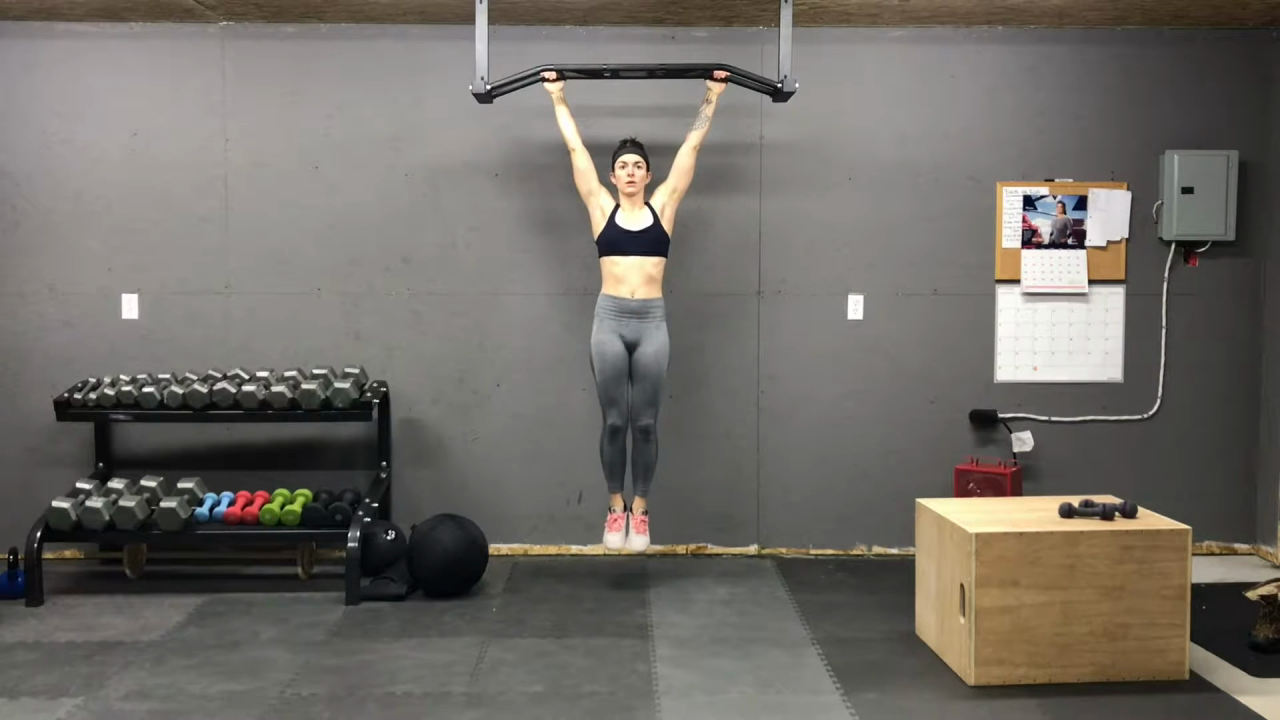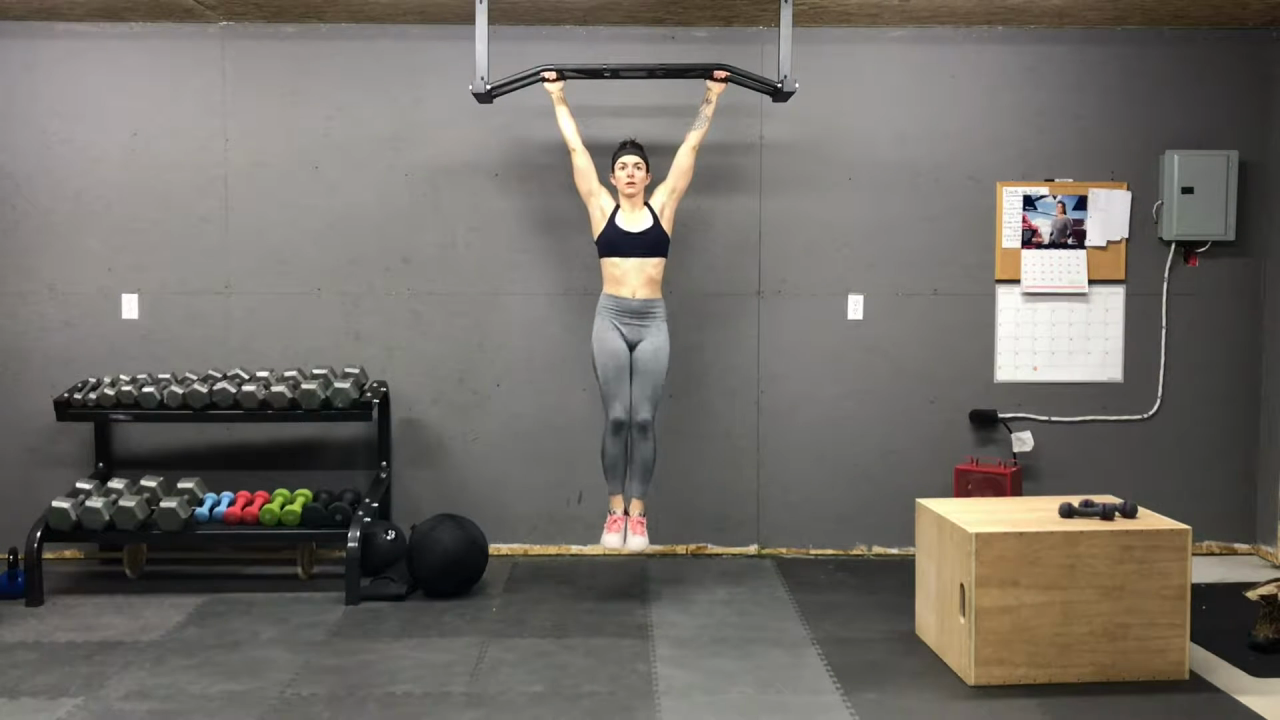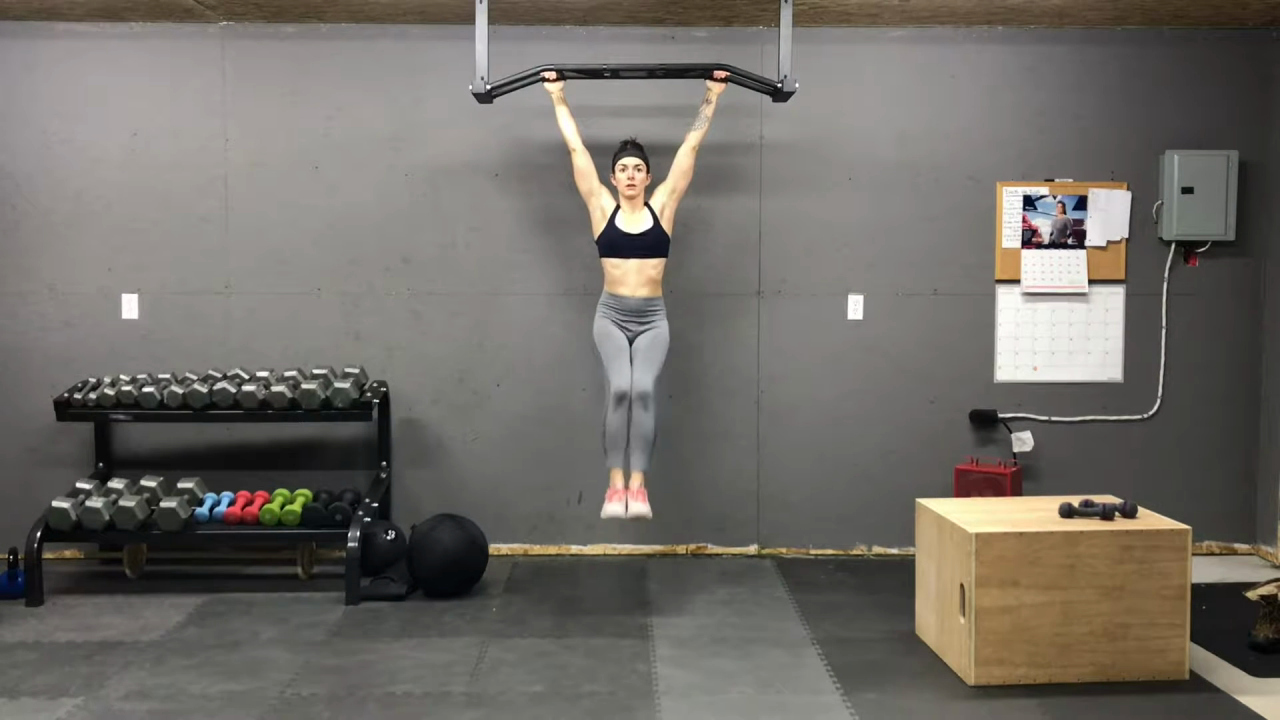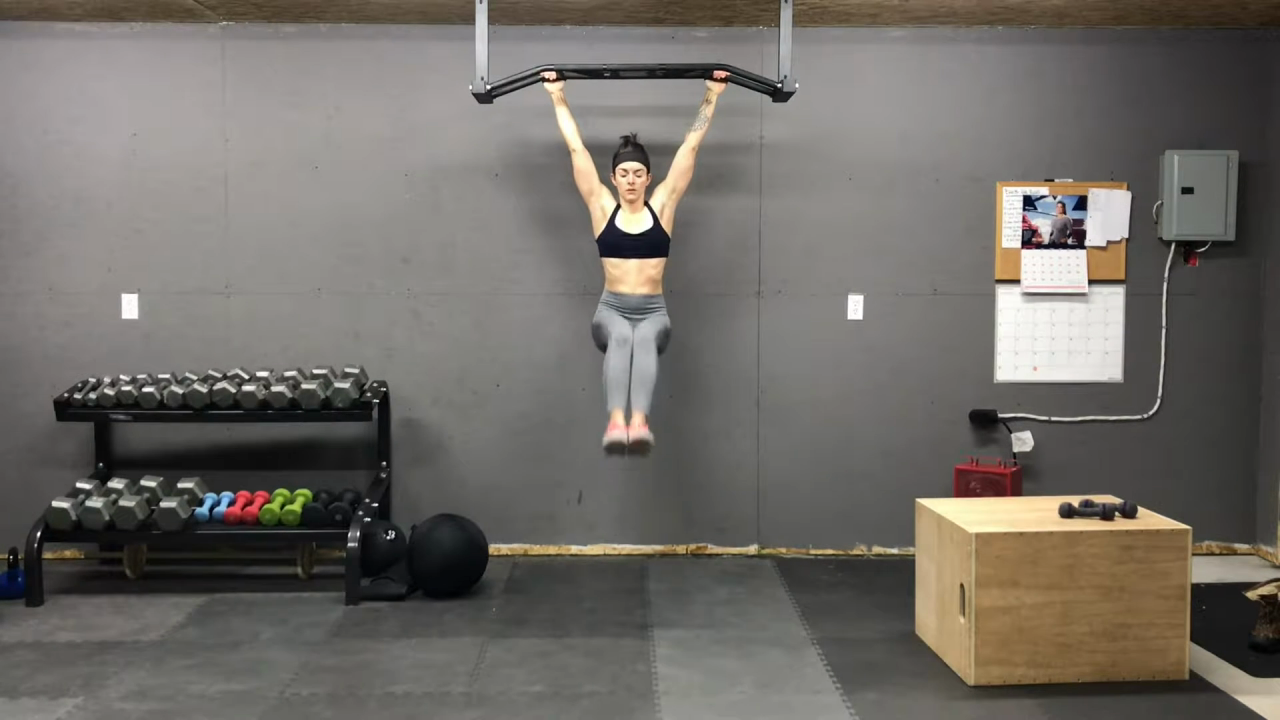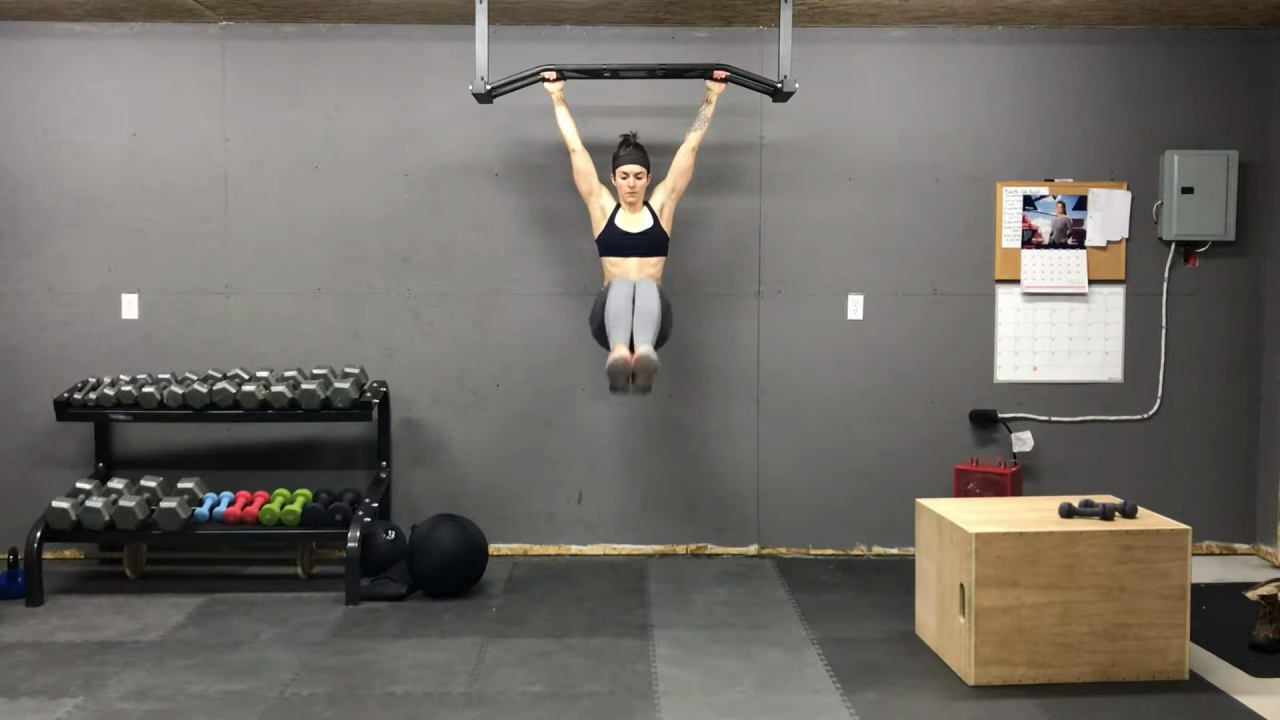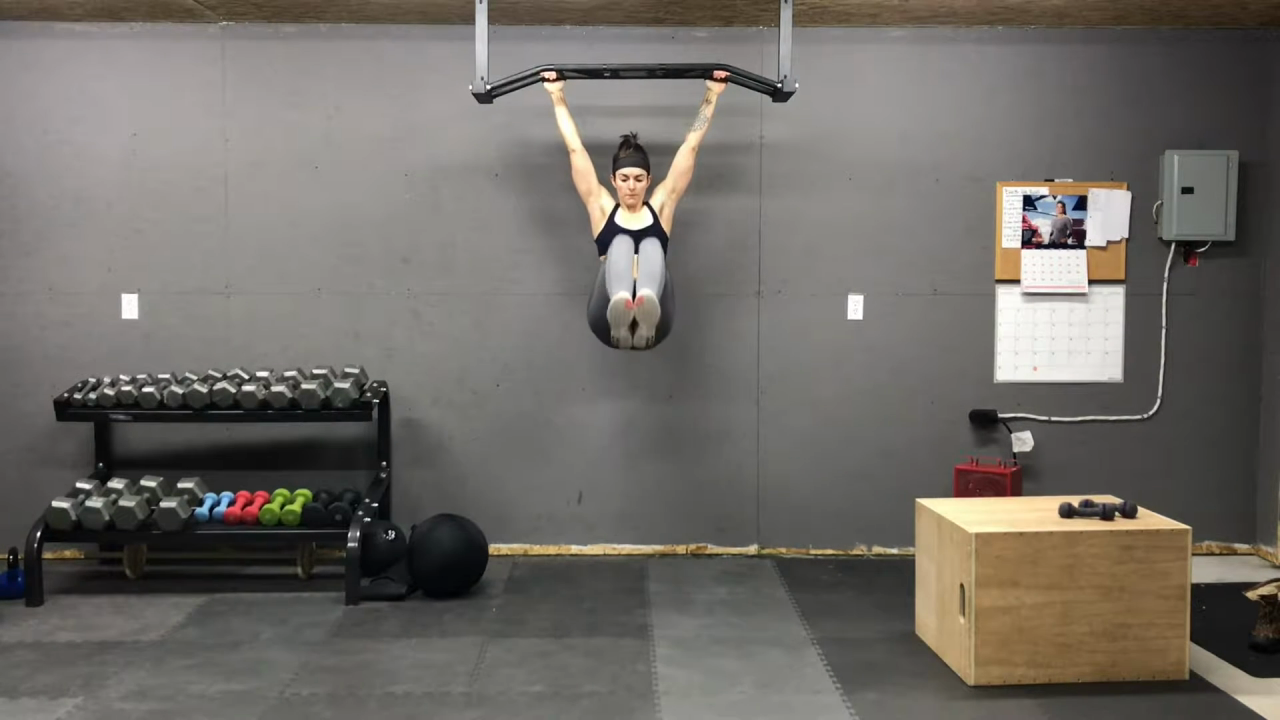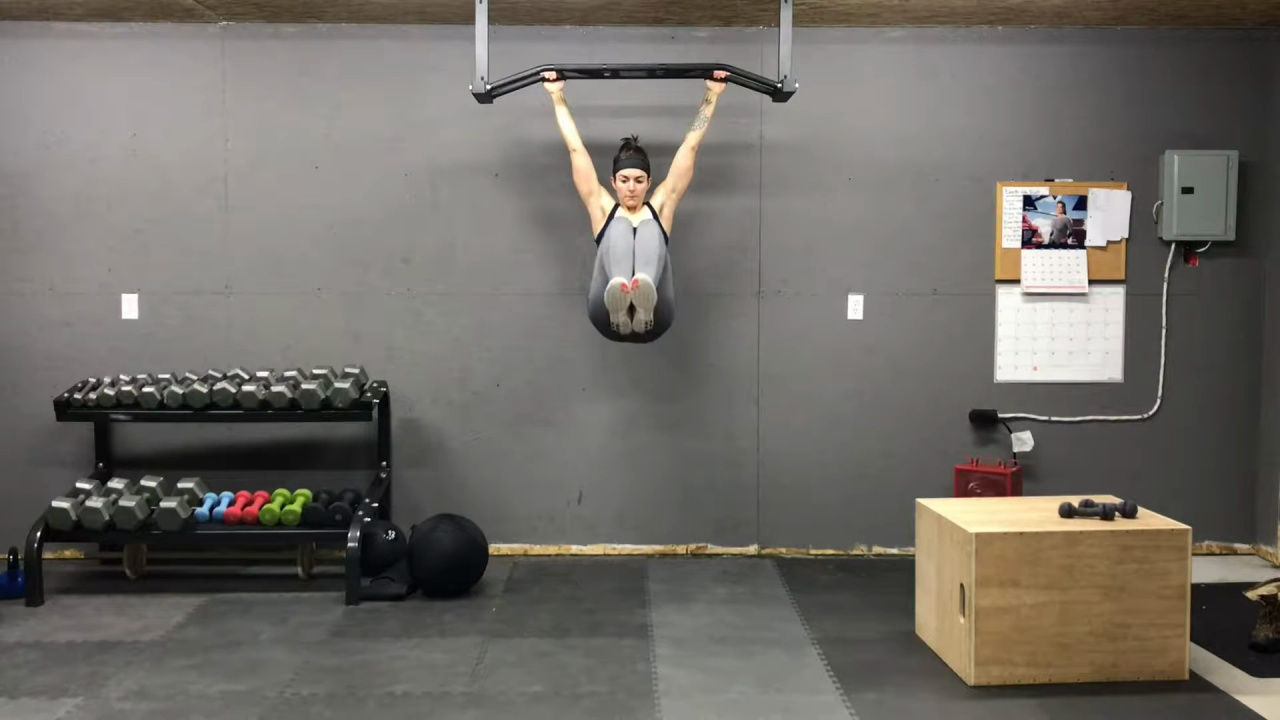
dt=0.2s
person 1, frame 1
left shoulder: (662, 206)
right shoulder: (601, 207)
left elbow: (691, 147)
right elbow: (575, 148)
left wrist: (712, 97)
right wrist: (558, 97)
left hip: (651, 322)
right hip: (609, 320)
left knee: (644, 423)
right knee: (614, 422)
left ankle: (640, 509)
right ankle: (616, 508)
person 1, frame 2
left shoulder: (662, 206)
right shoulder: (601, 207)
left elbow: (690, 147)
right elbow: (576, 148)
left wrist: (712, 97)
right wrist: (557, 98)
left hip: (652, 322)
right hip: (611, 320)
left knee: (642, 419)
right knee: (618, 418)
left ankle: (637, 511)
right ankle: (615, 510)
person 1, frame 3
left shoulder: (662, 205)
right shoulder: (602, 207)
left elbow: (690, 147)
right elbow: (576, 148)
left wrist: (711, 96)
right wrist: (558, 97)
left hip: (652, 322)
right hip: (611, 319)
left knee: (642, 391)
right knee: (620, 390)
left ankle: (637, 484)
right ankle: (616, 484)
person 1, frame 4
left shoulder: (661, 204)
right shoulder: (603, 206)
left elbow: (690, 146)
right elbow: (576, 148)
left wrist: (711, 97)
right wrist: (558, 97)
left hip: (653, 313)
right hip: (612, 311)
left knee: (645, 341)
right knee: (621, 338)
left ankle: (640, 422)
right ankle: (617, 420)
person 1, frame 5
left shoulder: (661, 205)
right shoulder: (602, 206)
left elbow: (690, 146)
right elbow: (575, 148)
left wrist: (711, 96)
right wrist: (557, 97)
left hip: (650, 298)
right hip: (612, 302)
left knee: (647, 286)
right knee: (621, 283)
left ankle: (643, 356)
right ankle: (619, 356)
person 1, frame 6
left shoulder: (661, 207)
right shoulder: (602, 208)
left elbow: (690, 146)
right elbow: (575, 148)
left wrist: (711, 95)
right wrist: (558, 97)
left hip: (655, 323)
right hip: (606, 318)
left knee: (651, 245)
right knee: (620, 243)
left ankle: (645, 315)
right ankle: (620, 313)
person 1, frame 7
left shoulder: (661, 206)
right shoulder: (602, 208)
left elbow: (690, 146)
right elbow: (576, 148)
left wrist: (711, 95)
right wrist: (558, 97)
left hip: (655, 317)
right hip: (607, 315)
left knee: (649, 228)
right knee: (619, 227)
left ankle: (644, 298)
right ankle: (619, 297)
